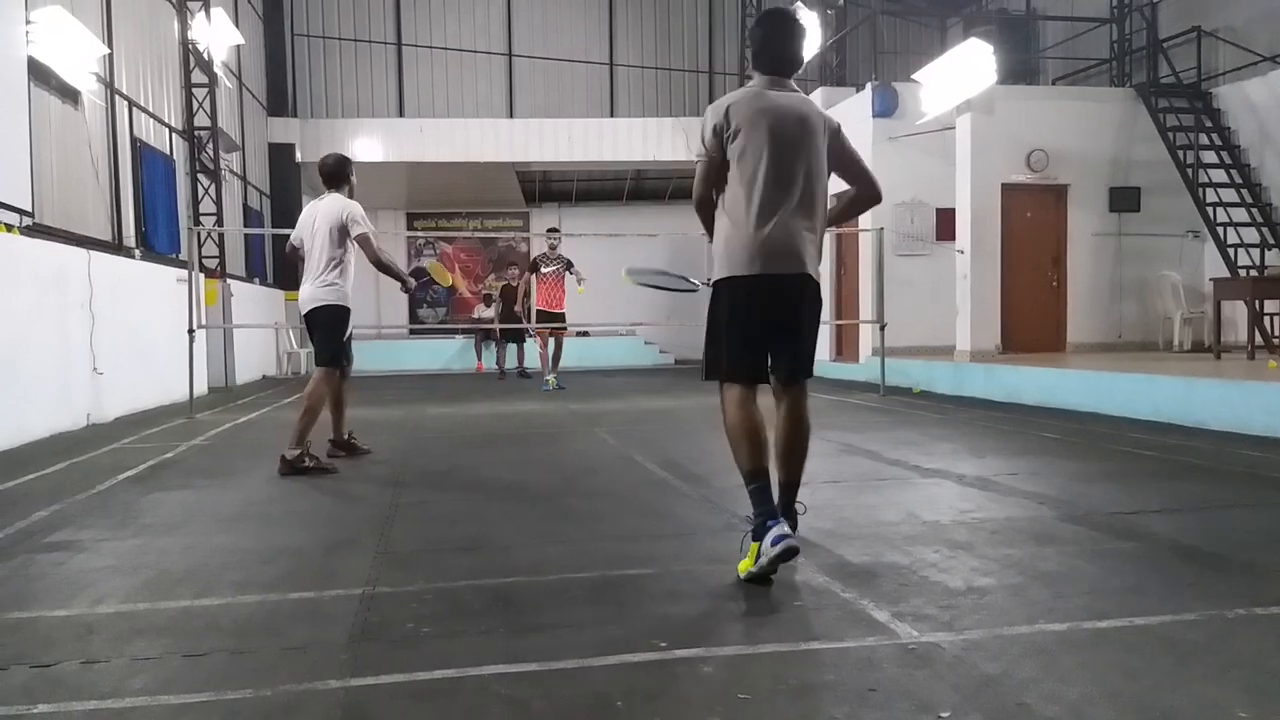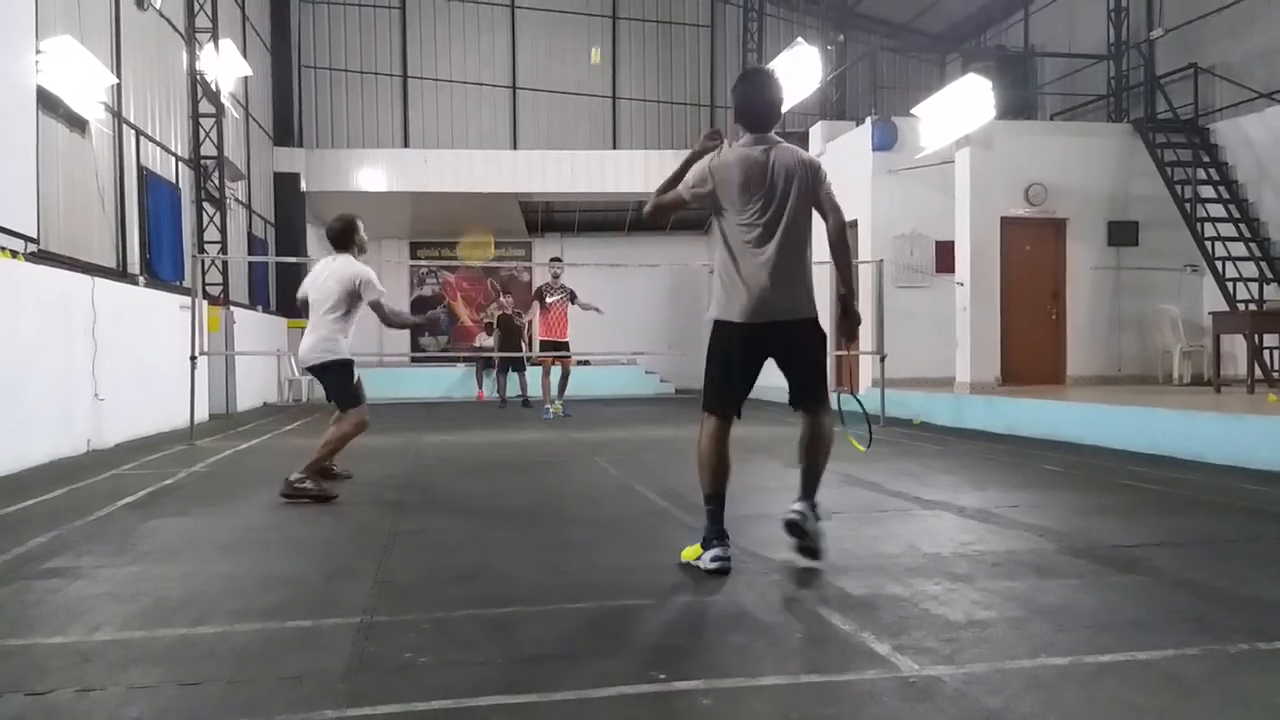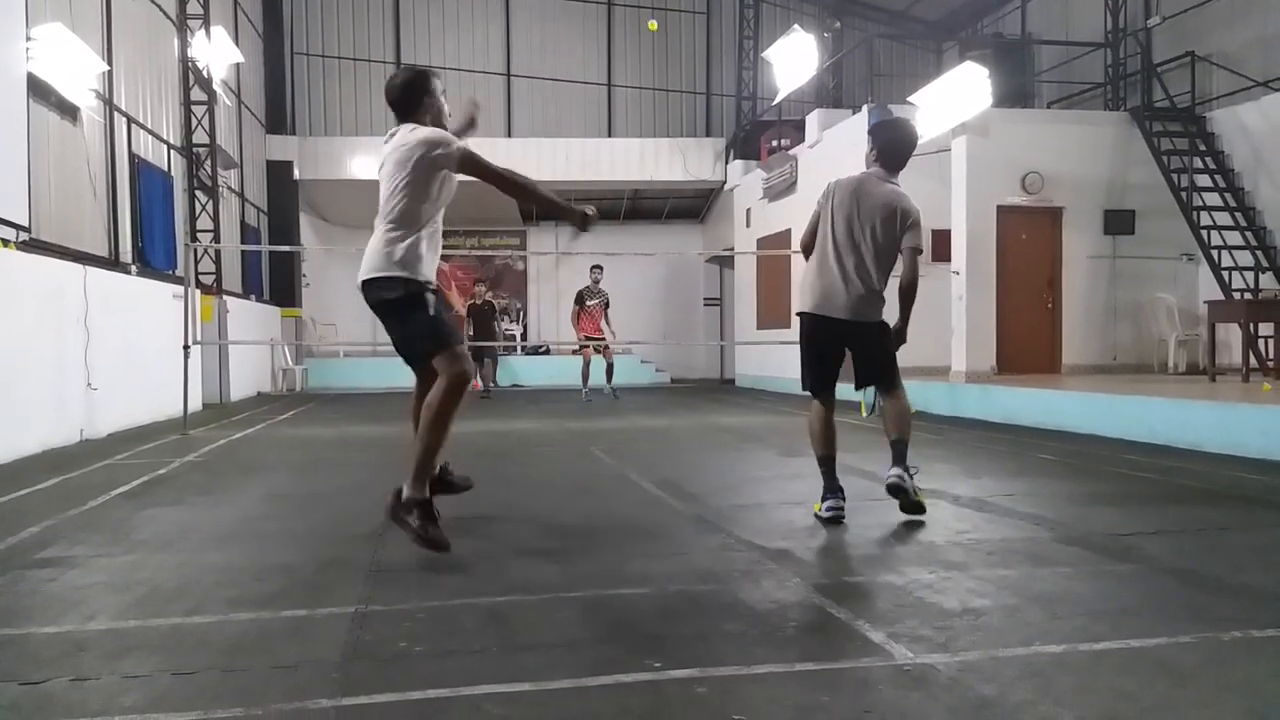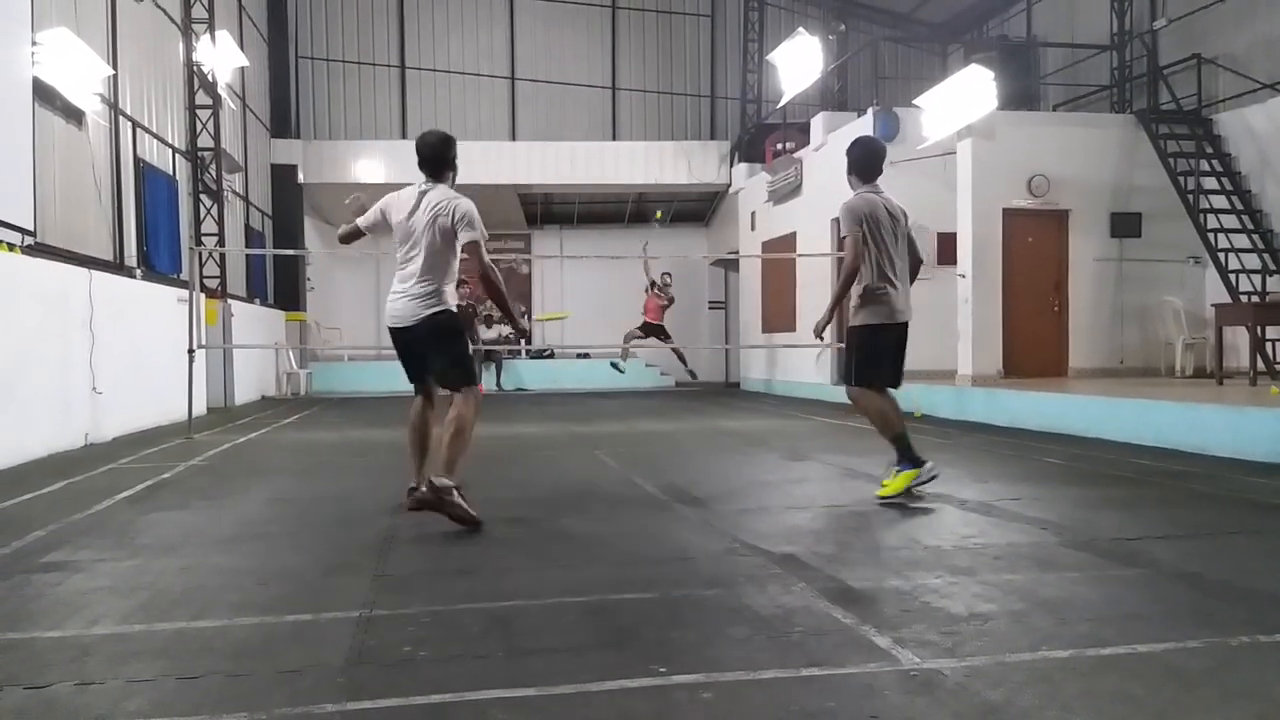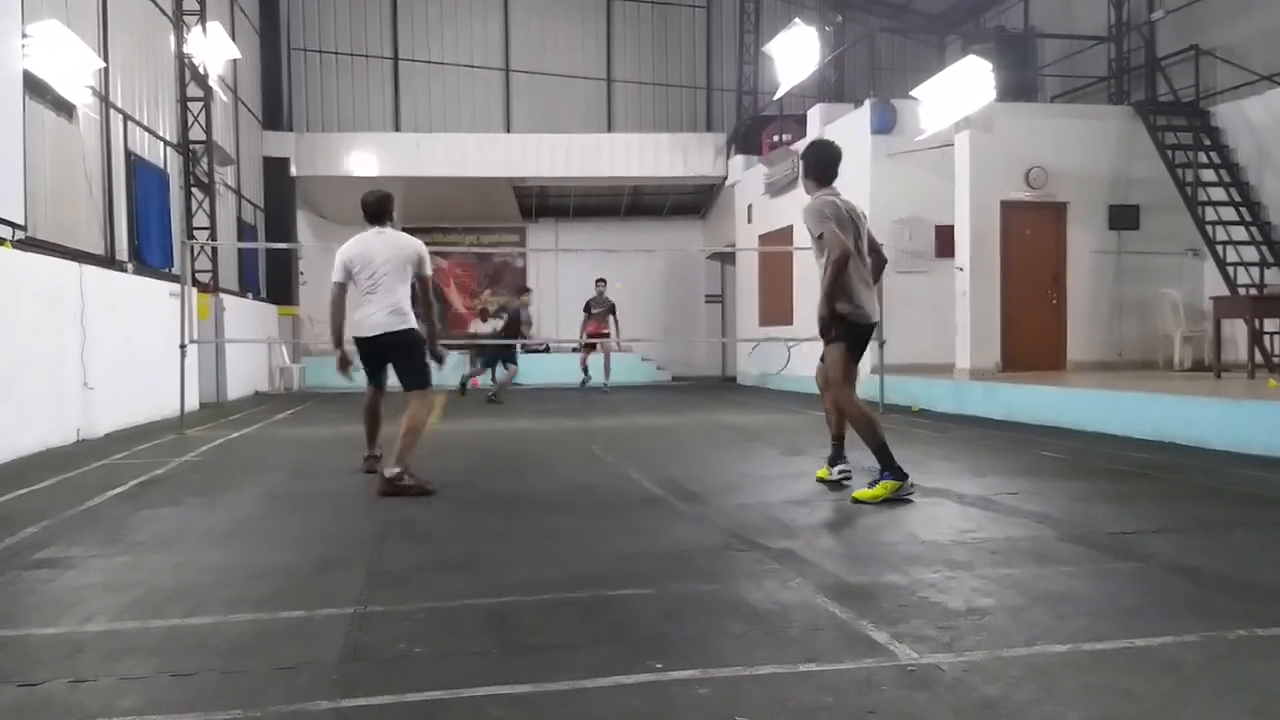
dt=1s
person 1, frame 1
left shoulder: (727, 110)
right shoulder: (821, 120)
left elbow: (703, 196)
right elbow: (868, 192)
left hip: (743, 266)
right hip: (801, 269)
left knee: (738, 391)
right knee: (791, 390)
left ankle: (768, 523)
right ankle: (784, 516)
person 1, frame 2
left shoulder: (718, 167)
right shoulder: (805, 165)
left elbow: (654, 209)
right elbow: (837, 228)
left wrist: (694, 156)
right wrist: (847, 299)
left hip: (736, 315)
right hip: (796, 313)
left knee: (715, 420)
right knee: (817, 410)
left ankle: (714, 540)
right ankle: (805, 503)
person 1, frame 3
left shoulder: (837, 188)
right shoulder: (905, 207)
left elbow: (806, 244)
right elbow: (909, 275)
right wrist: (902, 324)
left hip: (816, 307)
right hip: (865, 313)
left knee: (822, 400)
right knee: (892, 390)
left ankle: (830, 494)
right ankle: (899, 467)
person 1, frame 4
left shoulder: (854, 206)
right shoulder: (896, 208)
left elbow: (853, 263)
right elbow: (916, 260)
left wrist: (829, 312)
left hip: (871, 312)
right hip: (898, 312)
left knee: (861, 390)
right knee: (879, 388)
left ankle: (913, 462)
right ankle: (907, 463)
person 1, frame 5
left shoulder: (816, 207)
right shoulder: (850, 207)
left elbow: (841, 252)
right elbow: (879, 257)
left wrist: (825, 301)
left hip: (845, 313)
right hip: (862, 311)
left knee: (840, 391)
right knee: (826, 380)
left ankle: (893, 474)
right ankle: (837, 460)
person 2, frame 1
left shoulder: (309, 210)
right shoulder: (349, 208)
left elbow: (292, 250)
right elbow: (375, 257)
right wrist: (405, 279)
left hip: (311, 299)
right hip: (331, 300)
left knee: (341, 368)
right knee: (327, 373)
left ankle: (340, 438)
right ankle: (294, 453)
person 2, frame 2
left shoulder: (320, 268)
right shoulder: (360, 273)
left elbow: (302, 305)
right elbow: (388, 318)
right wrist: (421, 320)
left hip: (310, 351)
right hip: (331, 352)
left knee: (351, 404)
right knee: (357, 418)
left ankle: (324, 464)
right ankle: (302, 478)
person 2, frame 3
left shoulder: (402, 142)
right shoulder: (427, 139)
right elbow: (501, 177)
left wrist: (460, 128)
right wrist: (567, 211)
left hip: (393, 277)
right hip: (397, 278)
left knee: (431, 374)
right knee: (456, 370)
left ankle: (428, 475)
right ankle: (414, 495)
person 2, frame 4
left shoulder: (395, 200)
right shoulder: (459, 206)
left elbow: (344, 236)
right elbow: (482, 269)
left wrist: (358, 213)
right wrist: (512, 318)
left hip: (398, 315)
right hip: (434, 314)
left knee: (424, 395)
right knee: (465, 396)
left ankle: (419, 486)
right ankle: (443, 487)
person 2, frame 5
left shoulder: (348, 250)
right shoulder: (414, 245)
left elbow: (337, 301)
right elbow: (427, 299)
left wrist: (339, 349)
right wrist: (434, 341)
left hip: (365, 331)
right hip: (403, 328)
left knee: (375, 389)
right knee: (421, 399)
left ankle: (372, 455)
right ankle: (394, 472)
